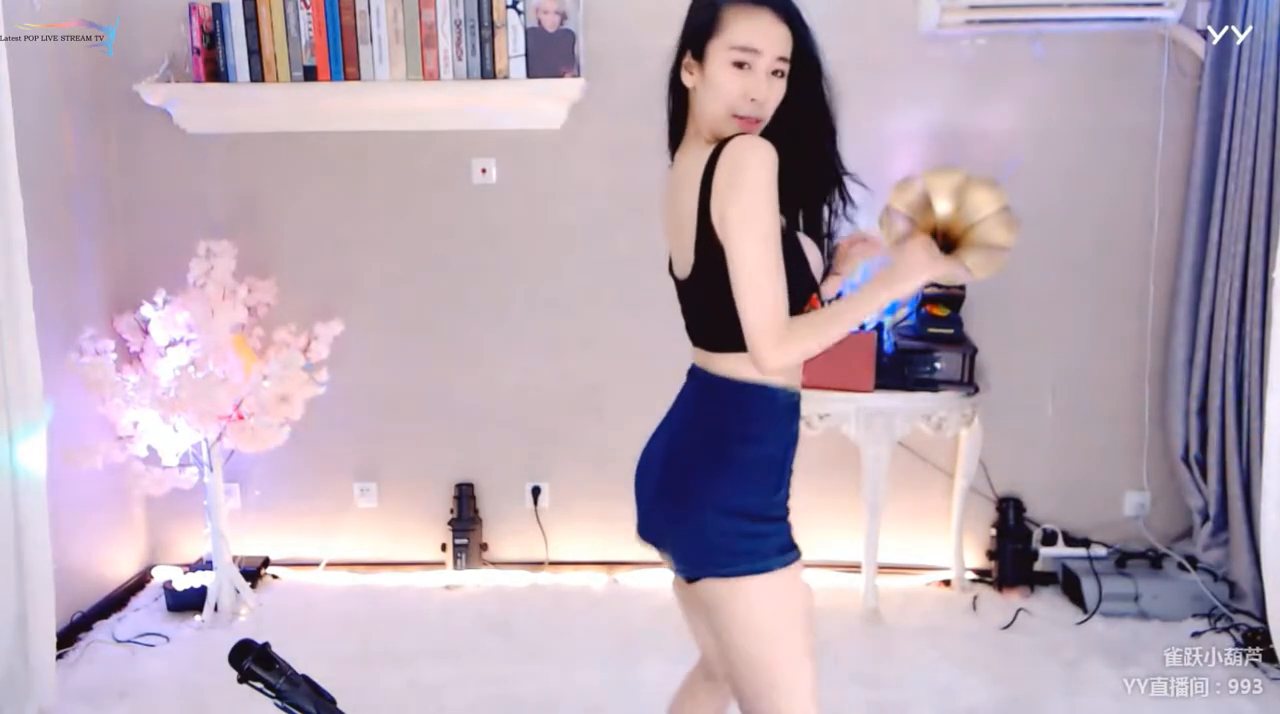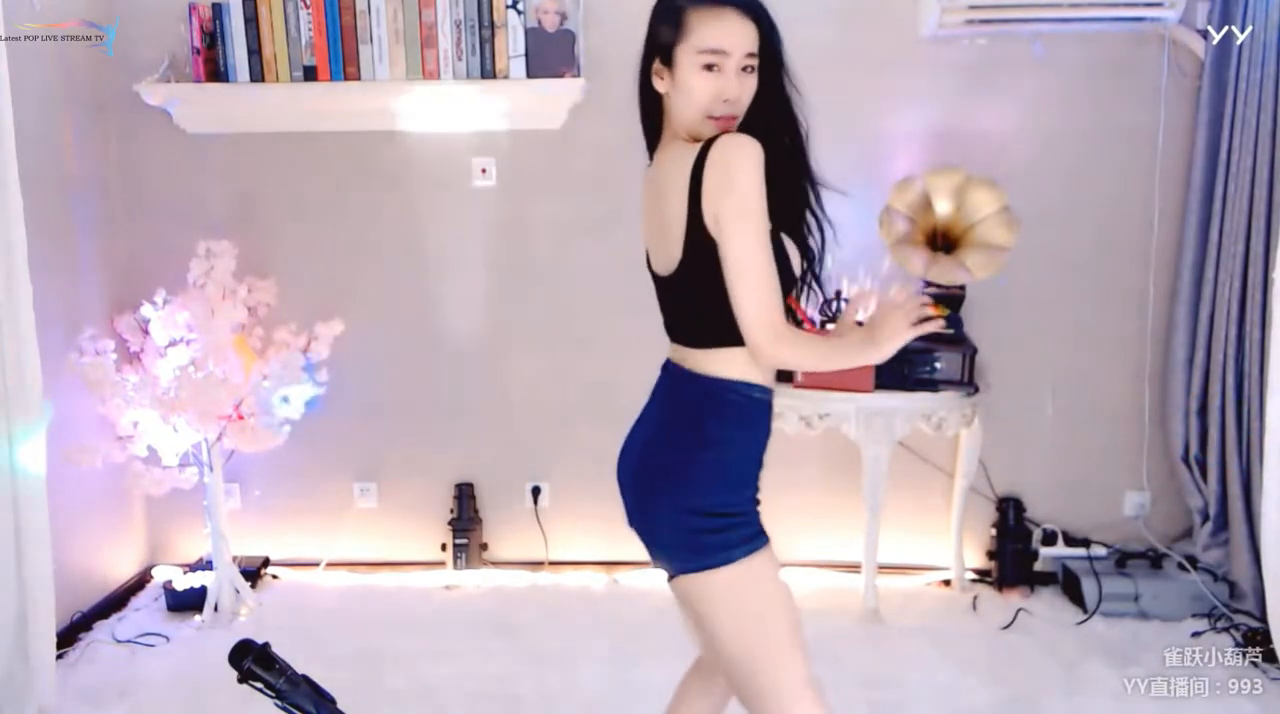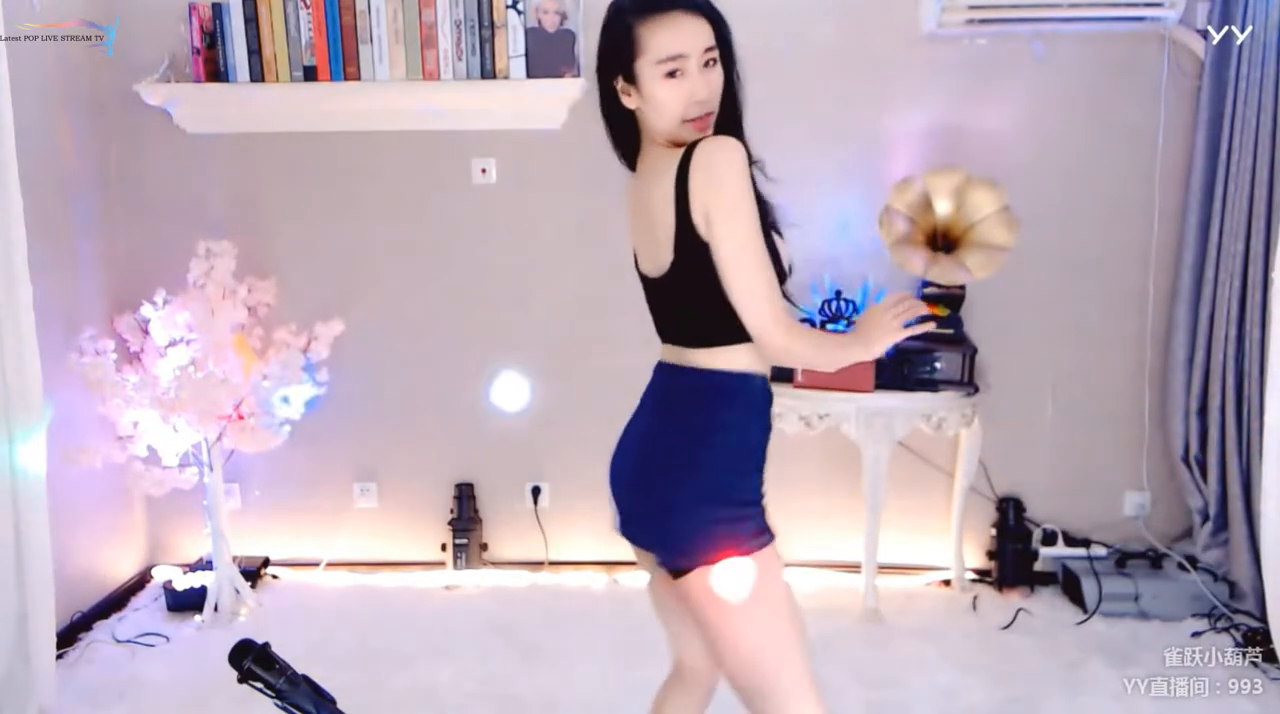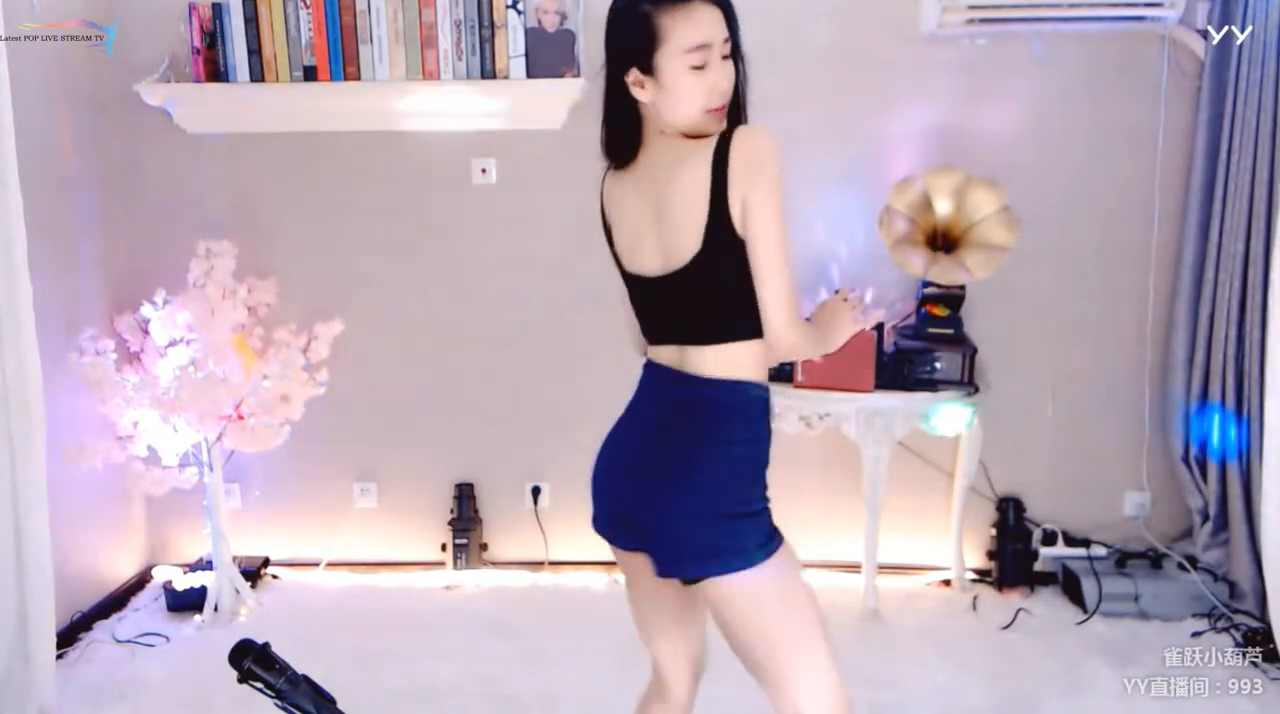
dt=0.4s
person 1, frame 1
left shoulder: (687, 168)
right shoulder: (750, 158)
right elbow: (771, 346)
left wrist: (830, 274)
right wrist: (886, 285)
left hip: (685, 455)
right hip: (730, 472)
person 1, frame 2
left shoulder: (662, 171)
right shoulder: (737, 155)
right elbow: (766, 342)
left wrist: (831, 331)
right wrist: (872, 342)
left hip: (664, 449)
right hip: (704, 472)
person 1, frame 3
left shoulder: (646, 178)
right shoulder: (718, 158)
right elbow: (771, 336)
left wrist: (829, 338)
right wrist: (859, 342)
left hip: (653, 452)
right hip: (705, 467)
person 1, frame 4
left shoulder: (614, 185)
right shoulder: (747, 151)
right elbow: (782, 337)
right wrist: (829, 330)
left hip: (634, 456)
right hip: (709, 468)
